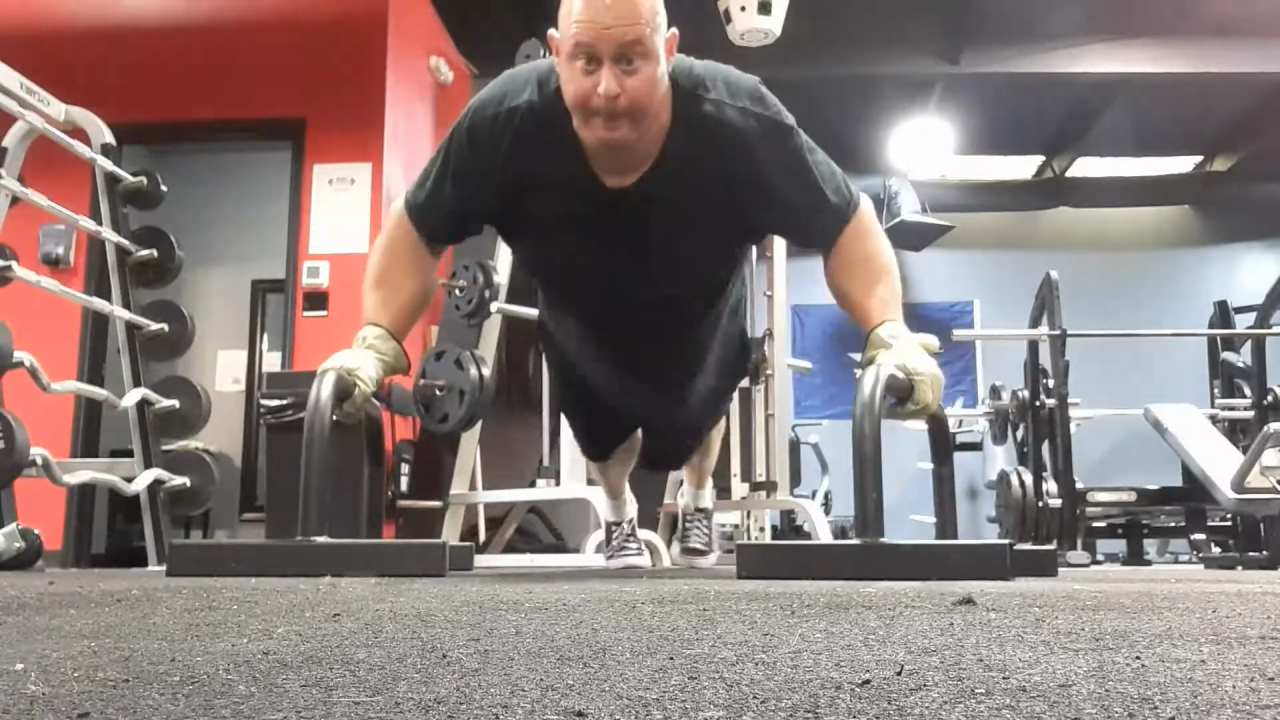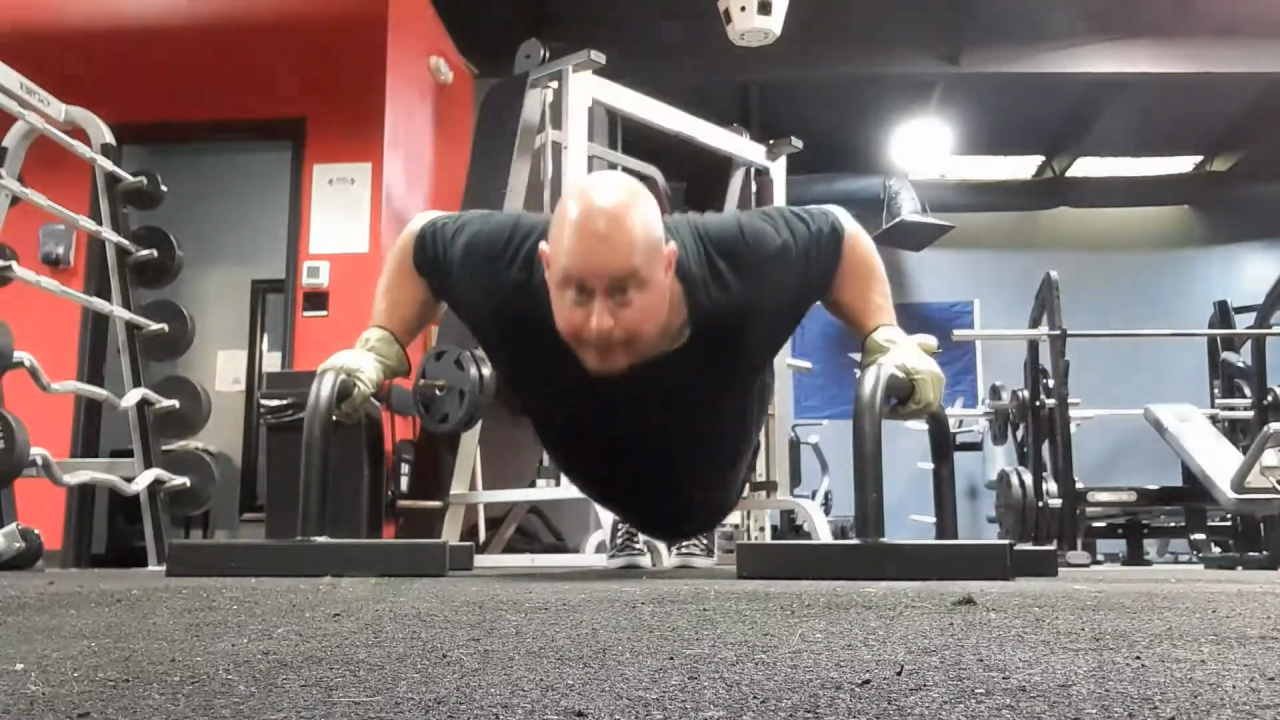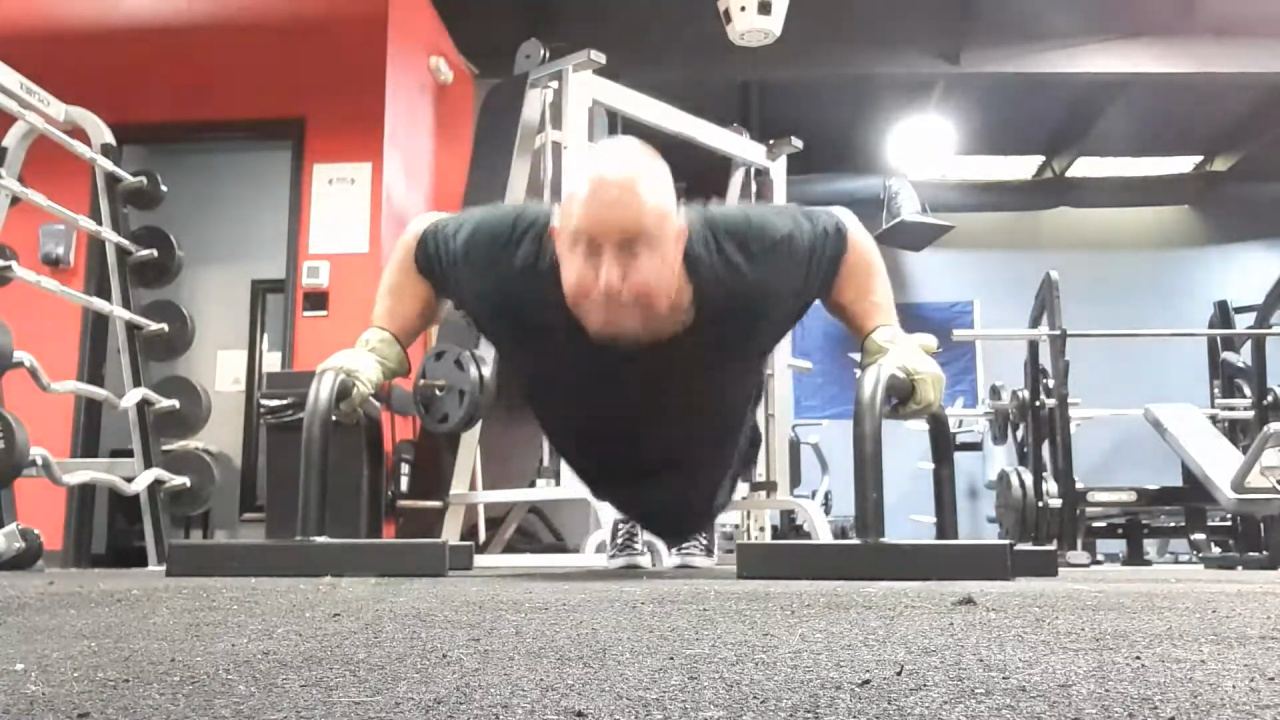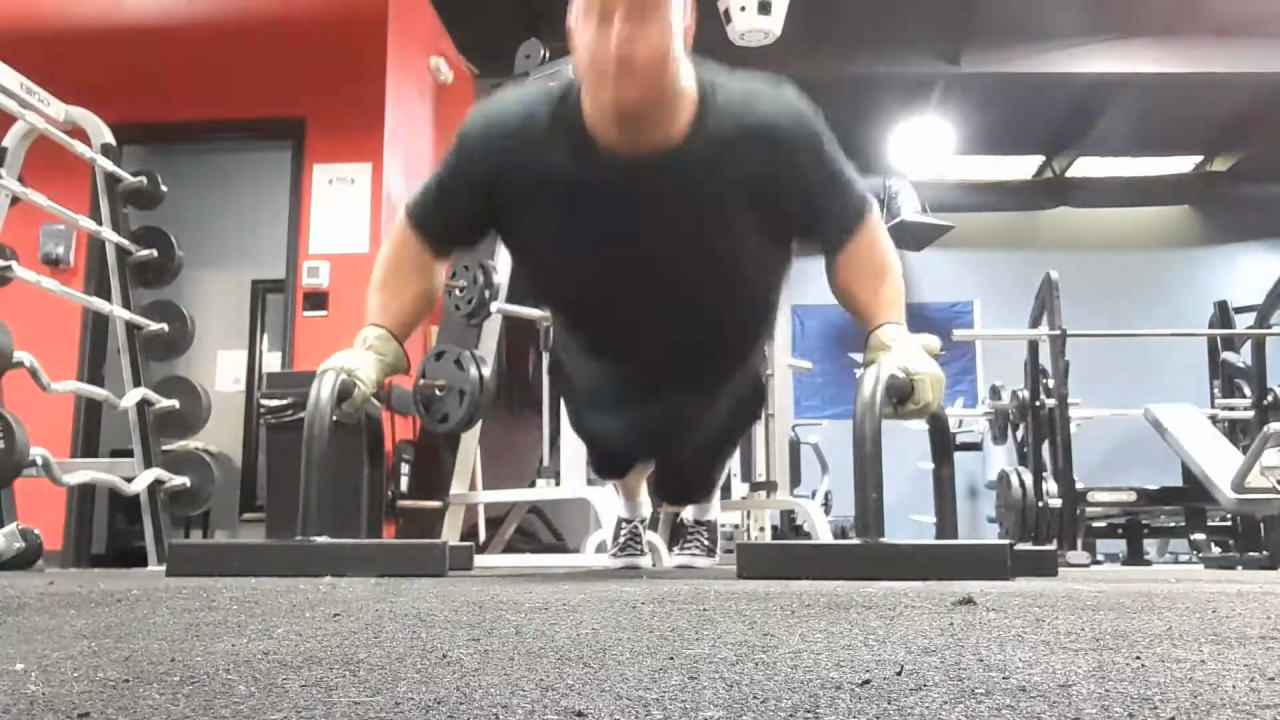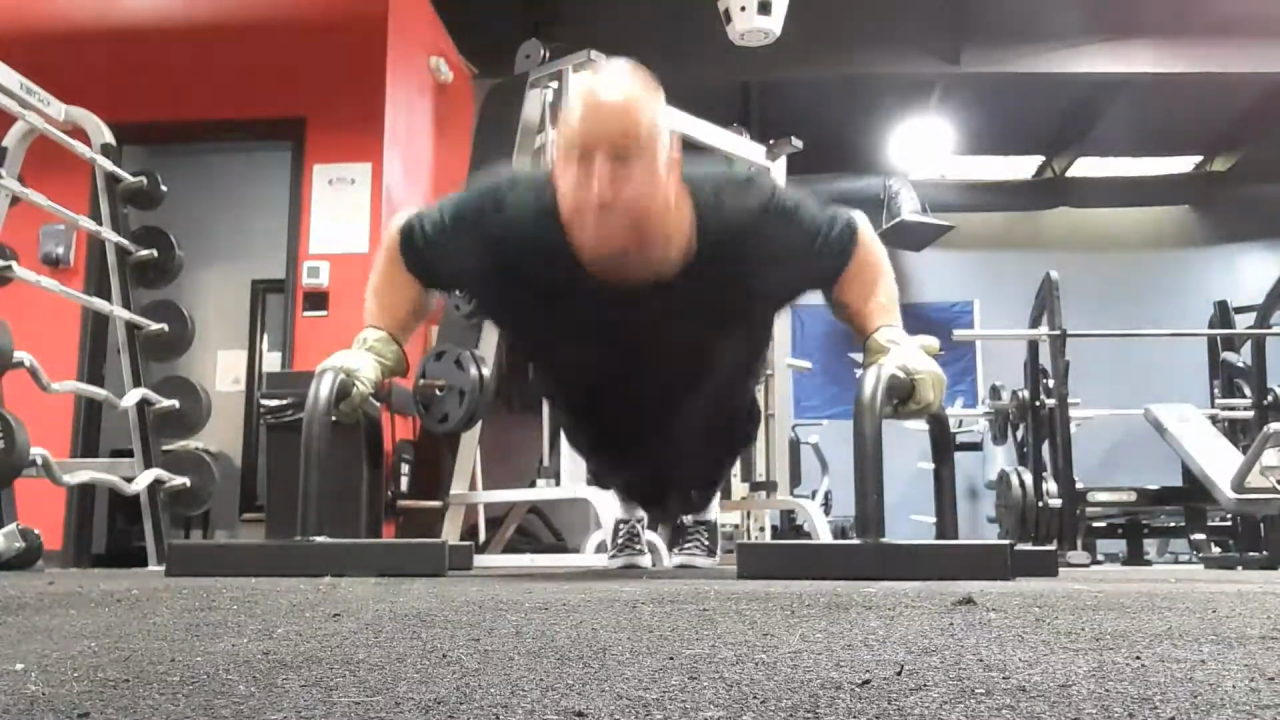
dt=0.5s
person 1, frame 1
left shoulder: (739, 118)
right shoulder: (503, 118)
left elbow: (845, 223)
right elbow: (417, 229)
left wrist: (891, 336)
right wrist: (375, 344)
left hip: (695, 323)
right hip: (582, 329)
left knee: (690, 423)
right knee: (602, 436)
left ankle: (695, 505)
right ankle: (620, 517)
person 1, frame 2
left shoulder: (740, 268)
right shoulder: (503, 267)
left elbow: (836, 234)
right elbow: (423, 240)
left wrist: (888, 341)
right wrist: (378, 349)
left ankle: (696, 531)
right ankle: (628, 525)
person 1, frame 3
left shoulder: (746, 260)
right shoulder: (511, 259)
left elbow: (841, 238)
right elbow: (423, 246)
left wrist: (887, 342)
right wrist: (379, 347)
left hip: (706, 455)
left ankle: (698, 531)
right ankle: (626, 532)
person 1, frame 4
left shoulder: (766, 129)
right shoulder: (509, 135)
left elbow: (853, 224)
right elbow: (424, 232)
left wrist: (891, 341)
right wrist: (376, 348)
left hip: (719, 370)
right hip: (597, 370)
left knee: (694, 484)
right knee: (617, 466)
left ankle: (699, 524)
right ankle: (631, 522)
person 1, frame 5
left shoulder: (748, 221)
right shoulder: (505, 221)
left elbow: (848, 242)
right elbow: (410, 244)
left wrist: (890, 344)
right wrist: (376, 349)
left hip: (708, 422)
right hip: (598, 418)
left ankle: (697, 522)
right ankle: (629, 523)
